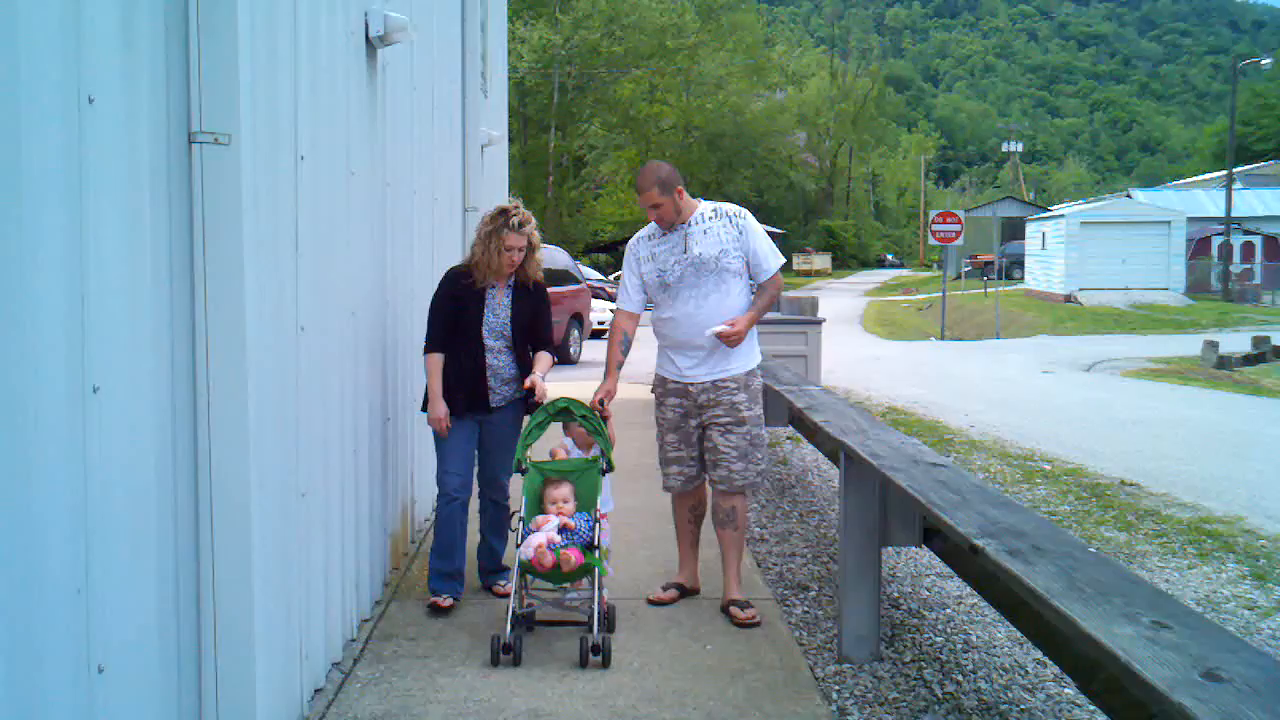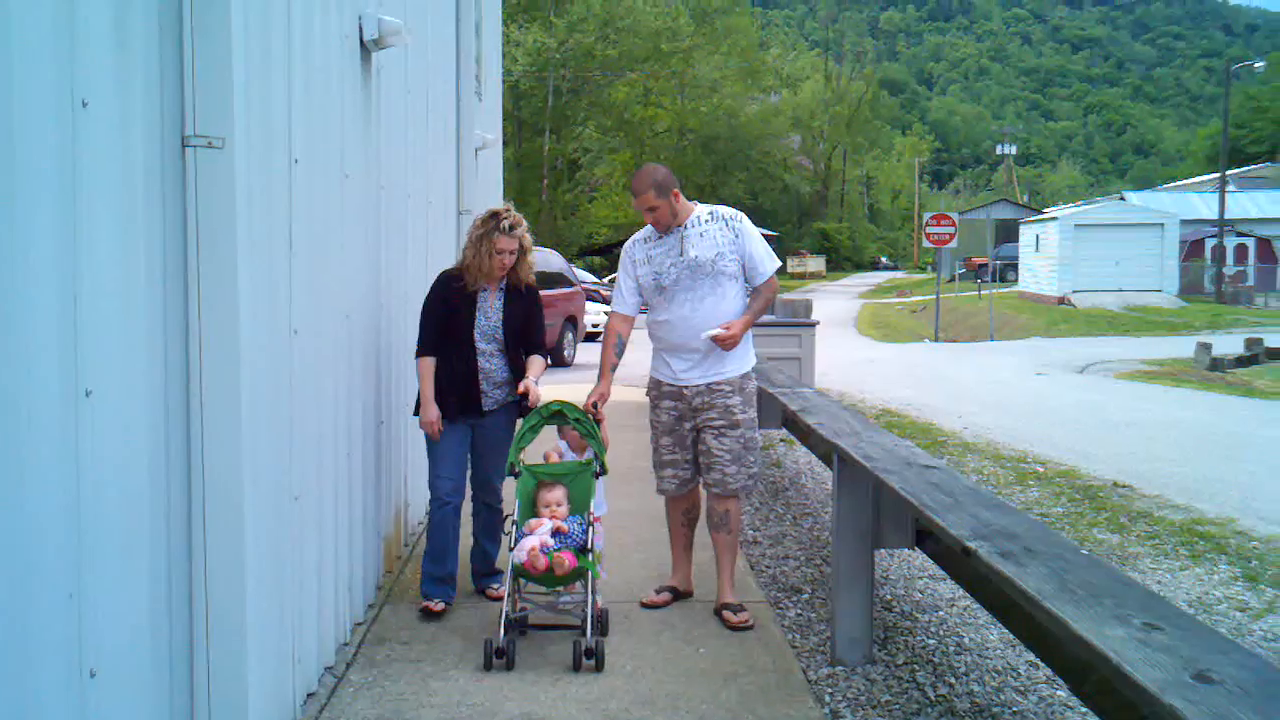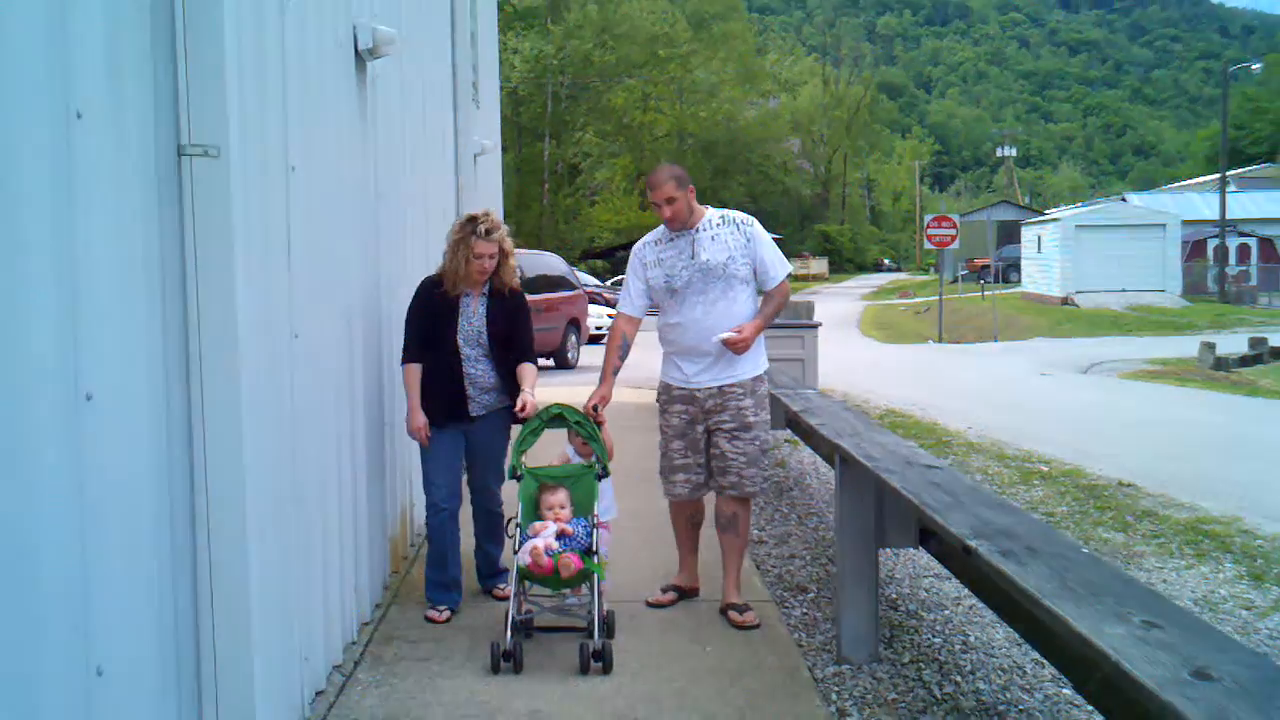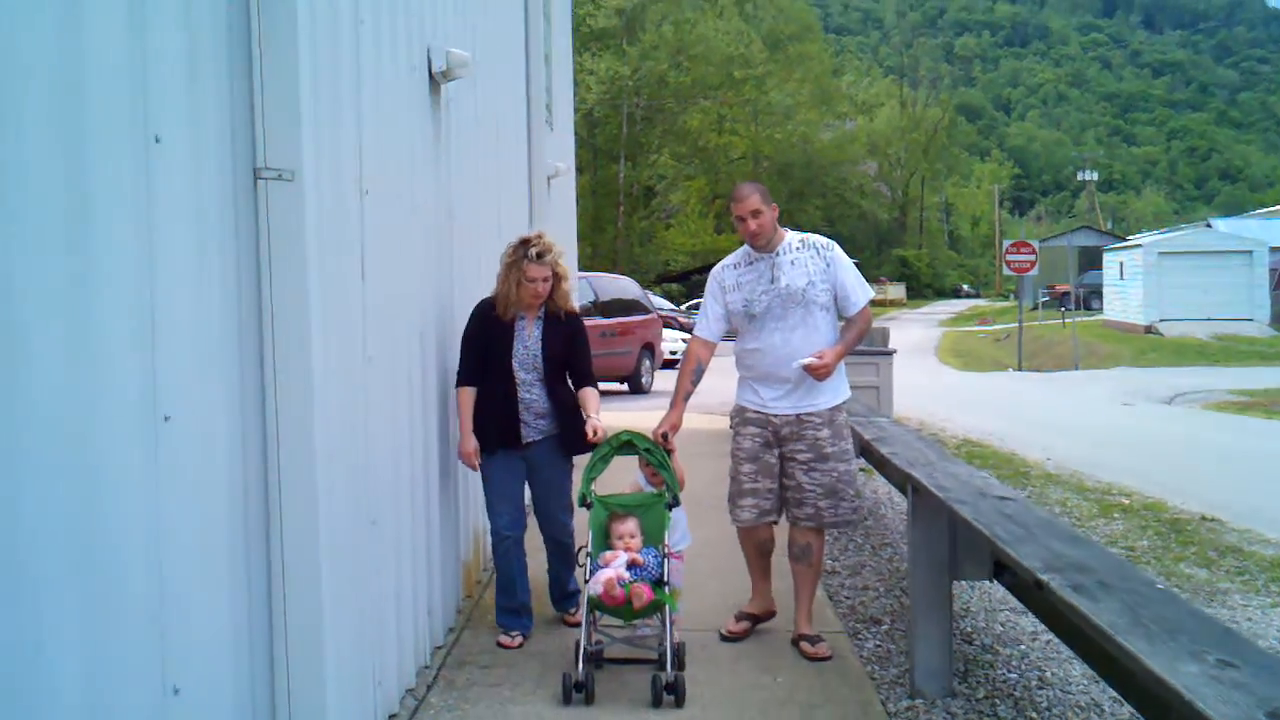
dt=0.2s
person 1, frame 1
left shoulder: (735, 220)
right shoulder: (640, 245)
left elbow: (772, 280)
right elbow: (626, 314)
left wrist: (748, 319)
right wrist: (611, 377)
left hip: (733, 376)
right hip: (674, 379)
left knee: (730, 481)
right knee: (683, 480)
left ankle: (733, 590)
right ankle: (686, 574)
person 1, frame 2
left shoulder: (730, 223)
right shoulder: (636, 248)
left elbow: (768, 284)
right elbow: (620, 317)
left wrist: (743, 323)
right wrist: (604, 380)
left hip: (727, 379)
right hip: (669, 382)
left knee: (725, 485)
right knee: (677, 484)
left ankle: (726, 593)
right ankle: (680, 577)
person 1, frame 3
left shoulder: (742, 227)
right shoulder: (645, 251)
left elbow: (779, 288)
right elbow: (626, 319)
left wrist: (755, 326)
right wrist: (606, 383)
left hip: (739, 382)
right hip: (679, 385)
left knee: (735, 488)
right knee: (681, 487)
left ankle: (732, 592)
right ankle: (686, 575)
person 1, frame 4
left shoulder: (822, 252)
right shoulder: (724, 274)
left elbow: (861, 314)
right elbow: (701, 343)
left wrist: (836, 353)
right wrist: (676, 409)
left hip: (818, 410)
right hip: (755, 410)
left knee: (810, 518)
right knee: (750, 514)
left ankle: (804, 624)
right ankle: (761, 599)
person 2, frame 1
left shoulder: (533, 290)
right shoulder: (457, 281)
left elbow: (543, 344)
right elbow: (435, 343)
left wrist: (538, 373)
right wrist: (436, 397)
left hip: (506, 403)
right hip: (459, 403)
left knee: (497, 489)
right knee: (453, 489)
left ankle: (494, 570)
right ankle: (444, 584)
person 2, frame 2
left shoulder: (525, 294)
right shoulder: (449, 285)
left elbow: (536, 348)
right elbow: (427, 347)
left wrist: (532, 377)
right wrist: (428, 401)
left hip: (499, 407)
right hip: (452, 406)
left knee: (489, 494)
right knee: (446, 494)
left ankle: (488, 575)
right ankle: (437, 589)
person 2, frame 3
left shoulder: (510, 297)
right shoulder: (433, 291)
left elbow: (524, 353)
right elbow: (413, 353)
left wrist: (526, 389)
right wrist: (415, 408)
left hip: (491, 412)
right hip: (442, 413)
left knee: (488, 497)
right knee: (441, 502)
left ankle: (493, 574)
right ankle: (442, 594)
person 2, frame 4
left shoulder: (567, 320)
right shoulder: (487, 315)
left elbow: (583, 377)
right elbow: (468, 377)
left wrist: (592, 415)
right wrist: (466, 432)
left hip: (551, 438)
right hip: (500, 439)
left knee: (557, 522)
right knee: (506, 529)
left ankle: (567, 598)
right ankle: (513, 620)
